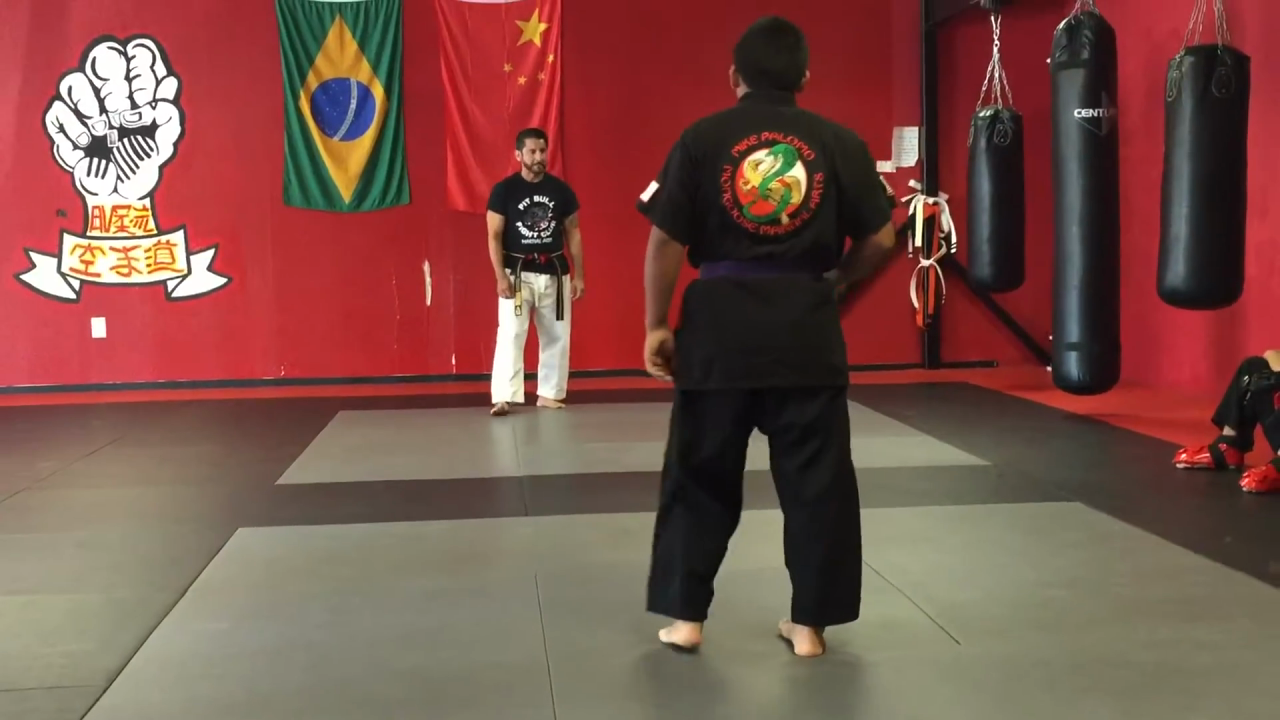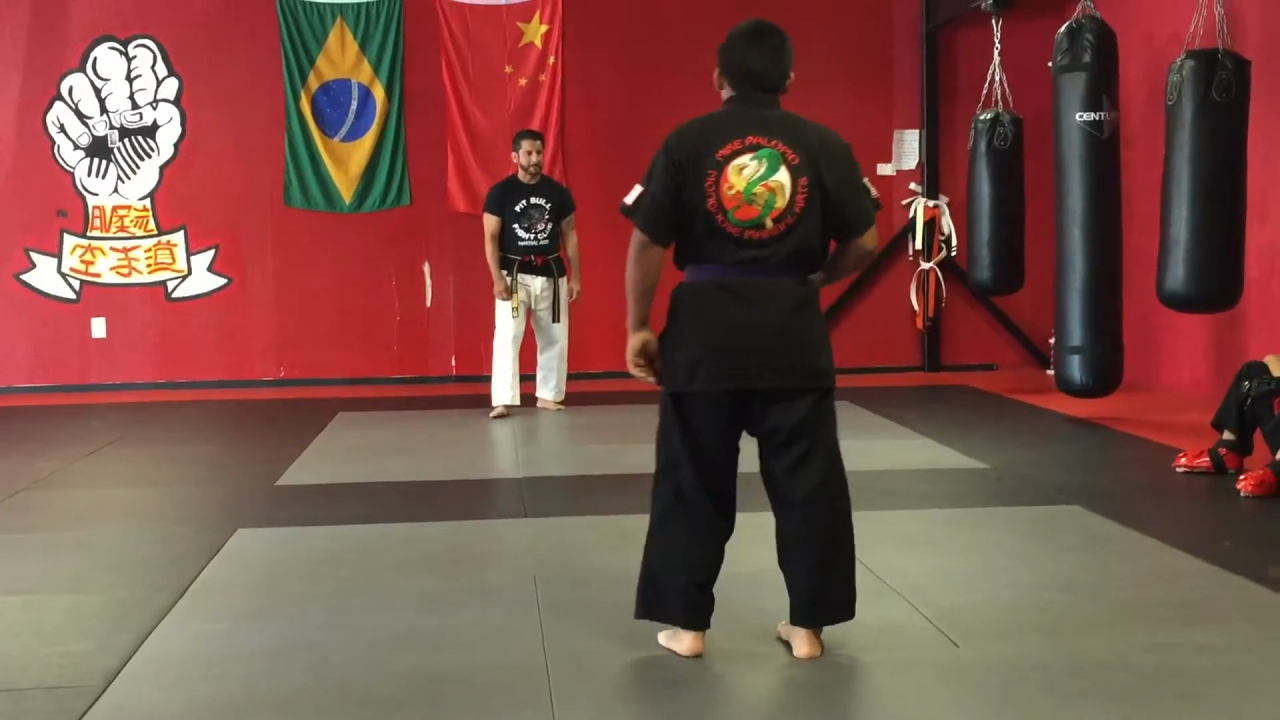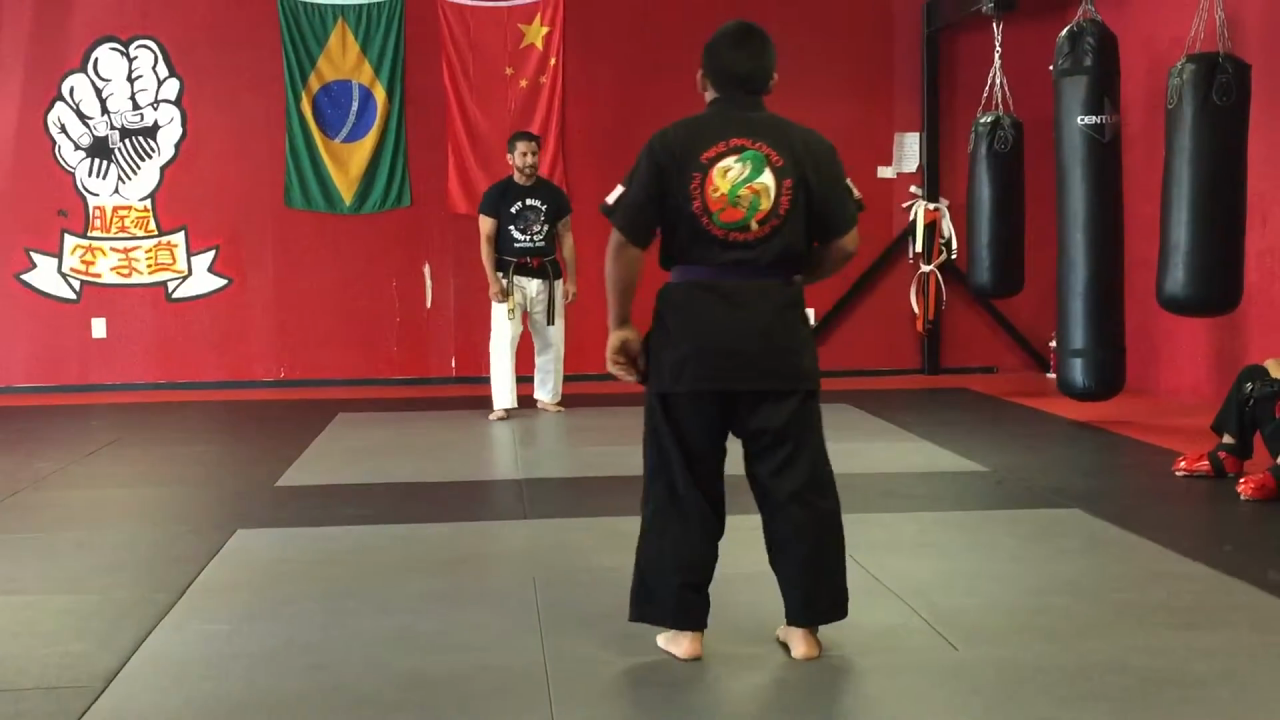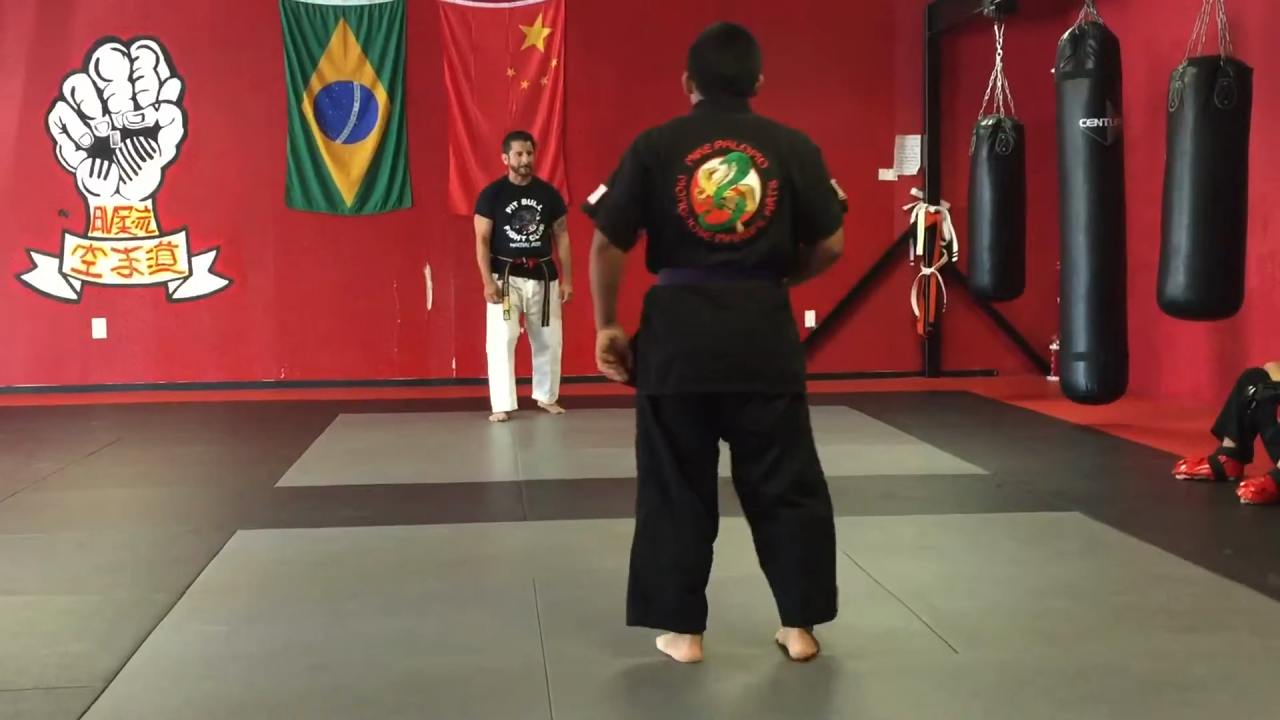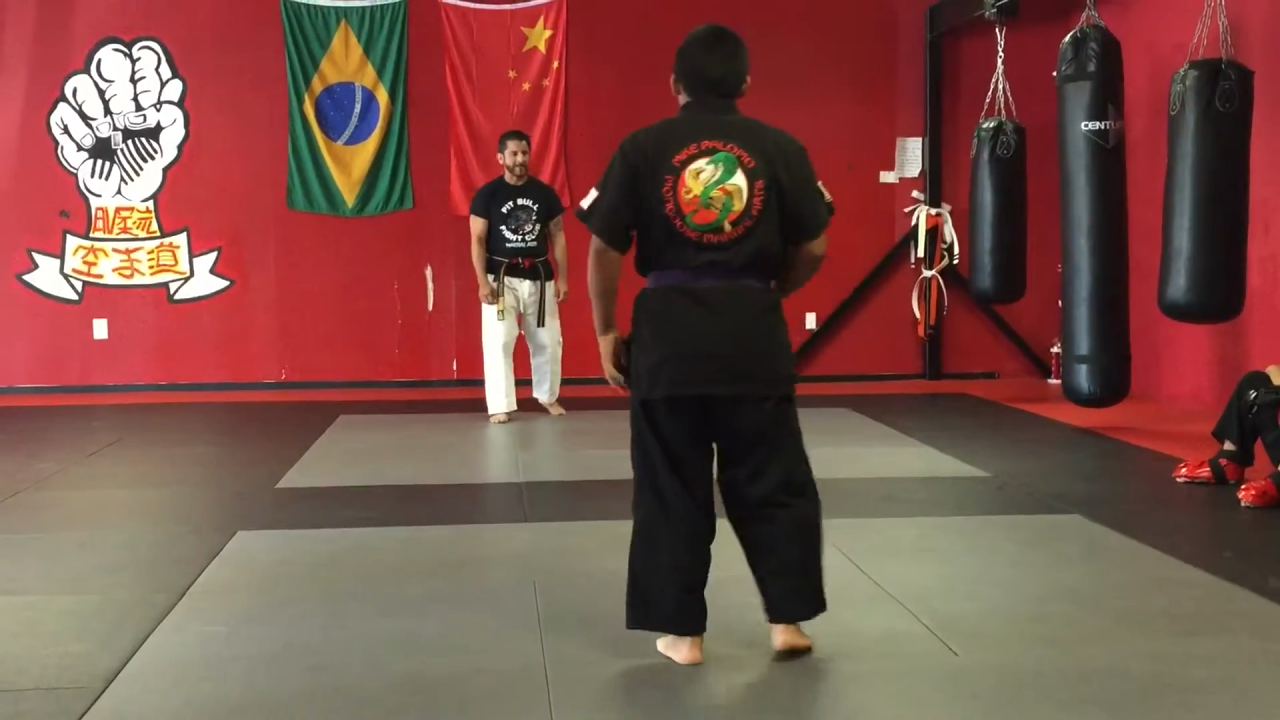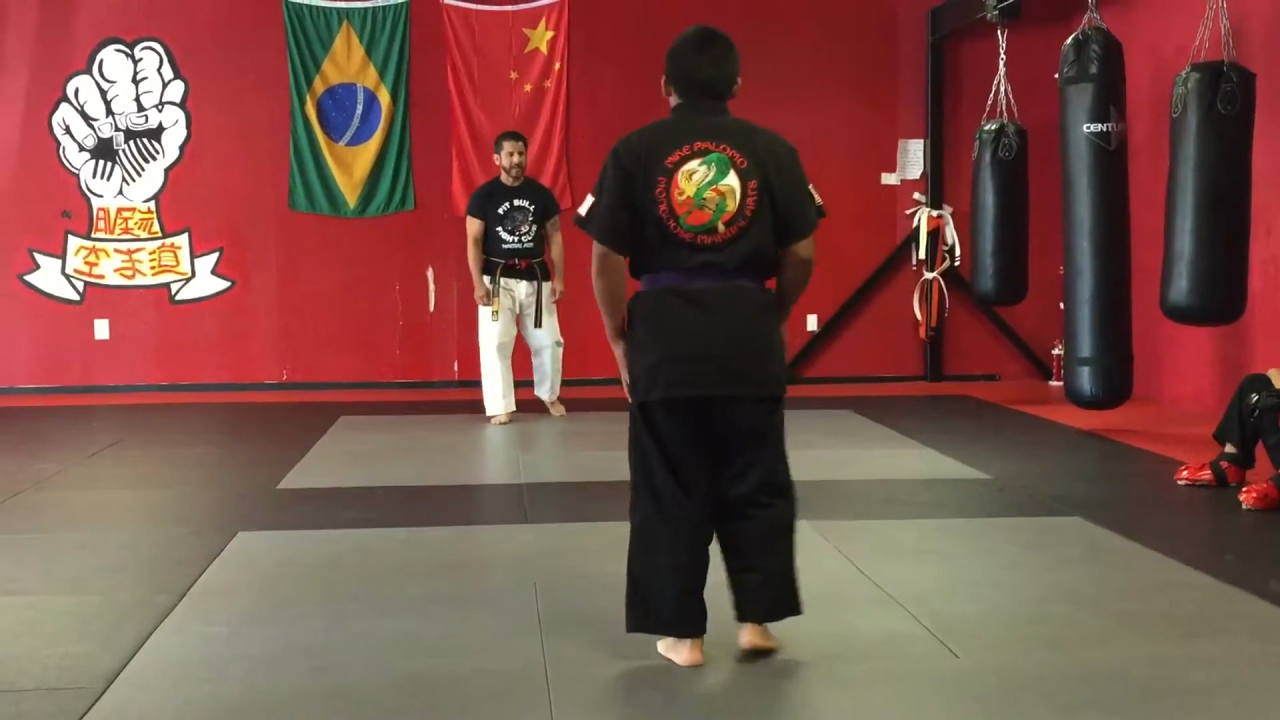
dt=0.1s
person 1, frame 1
left shoulder: (701, 138)
right shoulder: (839, 142)
left elbow: (664, 240)
right elbow: (879, 240)
left wrist: (656, 325)
left hip: (717, 320)
right hip: (805, 324)
left knee: (700, 478)
right knee: (818, 479)
left ankle: (685, 615)
right ankle: (811, 622)
person 1, frame 2
left shoulder: (686, 142)
right shoulder: (824, 145)
left elbow: (647, 243)
right elbow: (863, 242)
left wrist: (638, 327)
left hip: (705, 324)
right hip: (791, 327)
left knee: (693, 484)
right knee: (809, 480)
left ankle: (684, 621)
right ankle: (808, 624)
person 1, frame 3
left shoulder: (670, 144)
right shoulder: (808, 146)
left elbow: (624, 243)
right elbow: (844, 244)
left wrist: (619, 325)
left hip: (689, 327)
right hip: (776, 328)
left knee: (683, 485)
right knee: (797, 482)
left ankle: (683, 626)
right ankle: (805, 624)
person 1, frame 4
left shoulder: (655, 146)
right shoulder: (794, 147)
left elbow: (608, 243)
right elbow: (829, 246)
left wrist: (605, 324)
left hip: (677, 329)
right hip: (763, 329)
left knee: (676, 488)
right knee: (786, 483)
left ankle: (682, 628)
right ankle: (801, 624)
person 1, frame 5
left shoulder: (643, 147)
right shoulder: (781, 148)
left elbow: (604, 250)
right elbow: (812, 251)
left wrist: (608, 330)
left hip: (668, 330)
right hip: (754, 331)
left knee: (671, 488)
right knee: (774, 482)
left ankle: (682, 630)
right ankle: (788, 619)
person 1, frame 6
left shoulder: (635, 150)
right shoulder: (772, 149)
left elbow: (607, 255)
right elbow: (801, 252)
left wrist: (620, 336)
left hip: (664, 332)
right hip: (748, 332)
left knee: (669, 490)
right knee: (756, 483)
left ankle: (681, 631)
right ankle: (756, 619)
person 2, frame 1
left shoulder: (561, 190)
right shoulder: (504, 190)
left elbow: (573, 233)
right elbow: (494, 236)
left wrist: (578, 274)
right wrist: (501, 276)
left hip: (554, 272)
right hip: (517, 272)
left knee: (556, 336)
right knee: (510, 334)
left ankle: (549, 393)
right ankle: (504, 398)
person 2, frame 2
left shoulder: (558, 192)
right shoulder: (500, 192)
left elbow: (569, 235)
right elbow: (491, 238)
left wrist: (574, 276)
right wrist: (497, 278)
left hip: (551, 274)
right hip: (514, 273)
left knee: (554, 338)
right knee: (507, 336)
left ankle: (548, 395)
right ankle: (503, 401)
person 2, frame 3
left shoulder: (553, 193)
right shoulder: (496, 194)
left elbow: (565, 237)
right elbow: (487, 240)
left wrist: (571, 278)
right wrist: (493, 280)
left hip: (547, 275)
right hip: (509, 276)
left knee: (551, 340)
right knee: (504, 339)
left ankle: (548, 397)
right ankle: (502, 404)
person 2, frame 4
left shoulder: (549, 194)
right shoulder: (492, 194)
left elbow: (561, 237)
right elbow: (482, 240)
left wrist: (566, 278)
right wrist: (488, 281)
left hip: (543, 276)
right hip: (505, 276)
left knee: (549, 342)
right knee: (501, 341)
left ankle: (546, 397)
right ankle: (502, 406)
person 2, frame 5
left shoulder: (545, 193)
right shoulder: (487, 194)
left elbow: (558, 237)
right elbow: (478, 240)
left wrist: (562, 277)
right wrist: (483, 281)
left hip: (539, 276)
right hip: (501, 277)
left knee: (548, 341)
right knee: (498, 343)
left ankle: (547, 396)
right ankle: (501, 407)
person 2, frame 6
left shoulder: (542, 194)
right shoulder: (484, 195)
left elbow: (554, 237)
right elbow: (474, 241)
left wrist: (558, 278)
right wrist: (478, 283)
left hip: (536, 277)
right hip: (498, 278)
left knee: (548, 342)
right knee: (495, 344)
left ankle: (549, 395)
right ankle: (500, 408)
